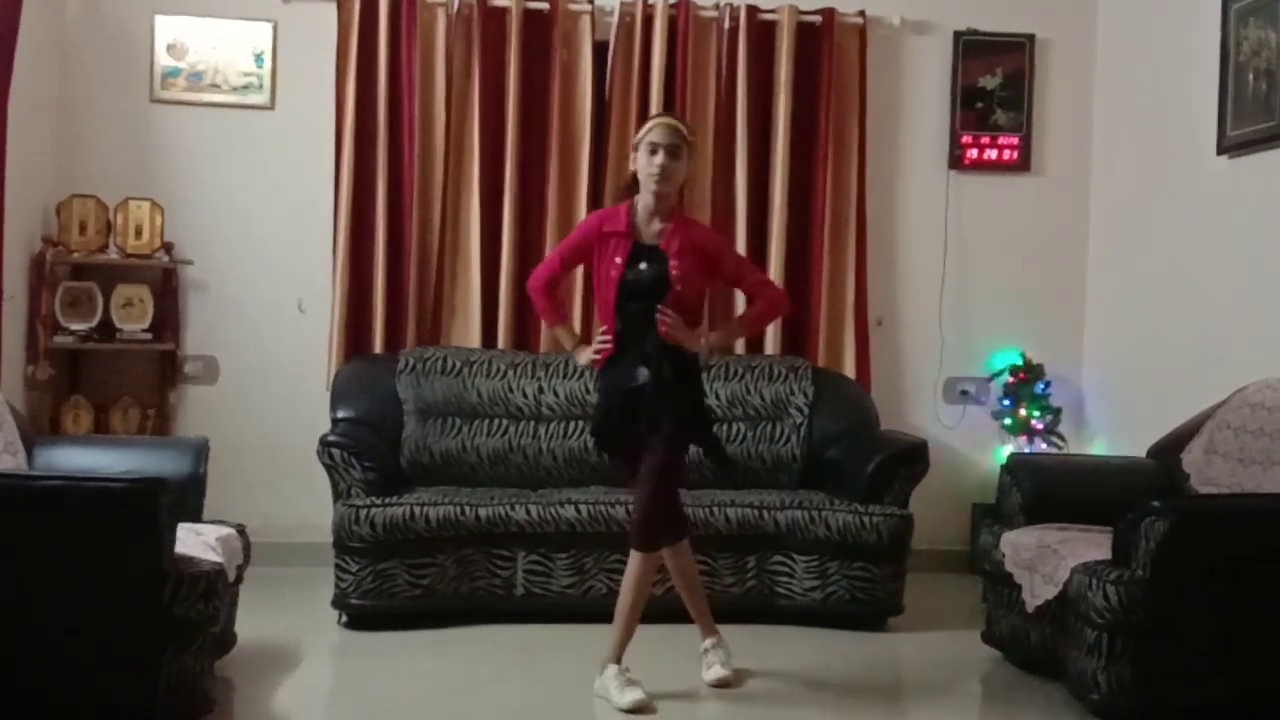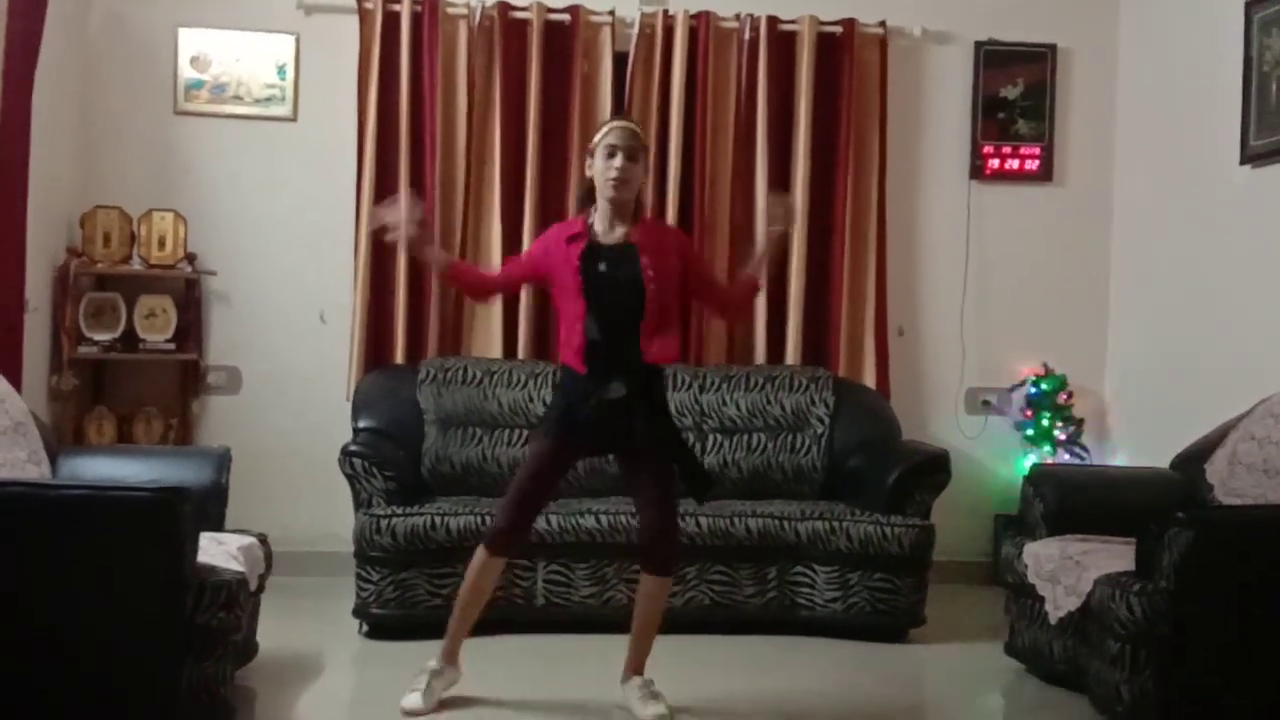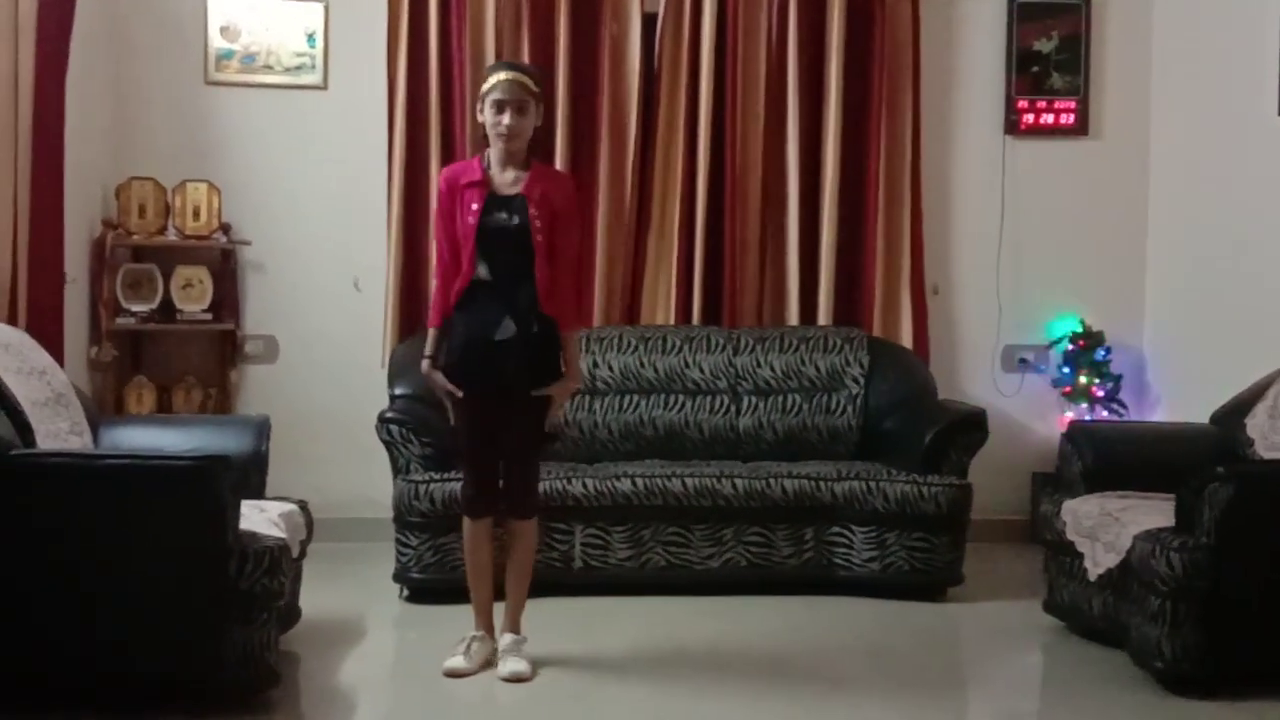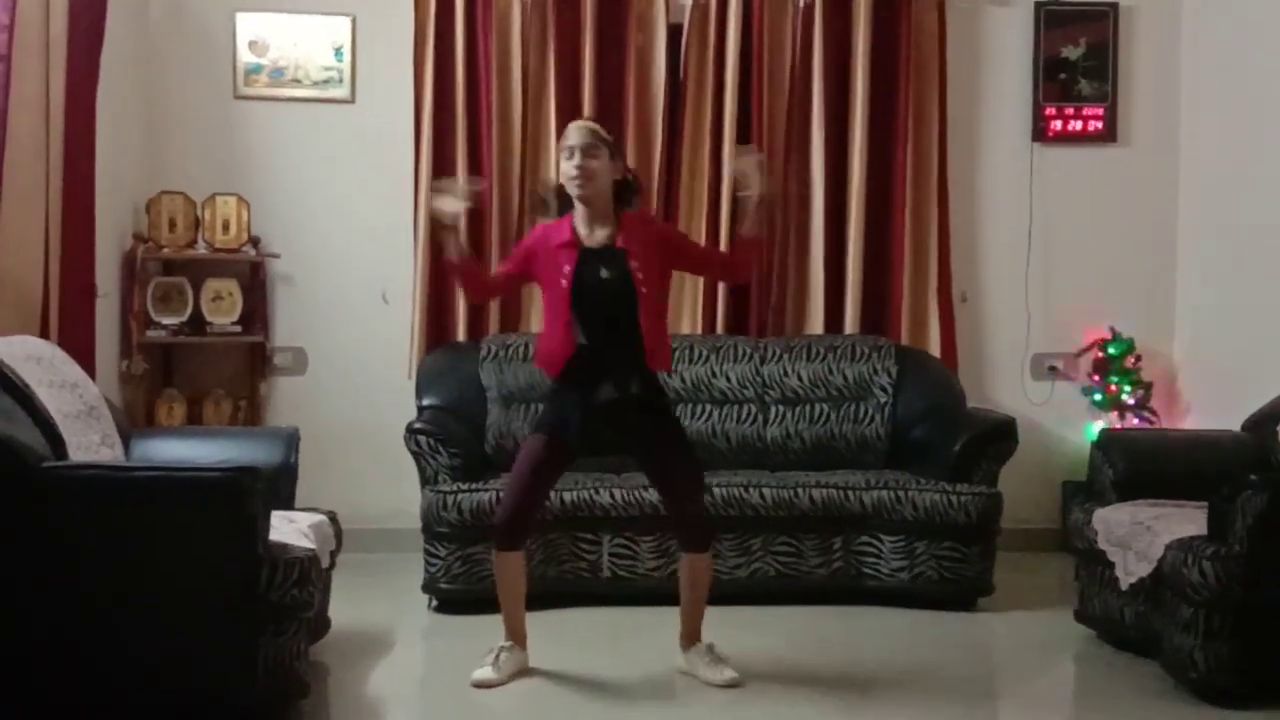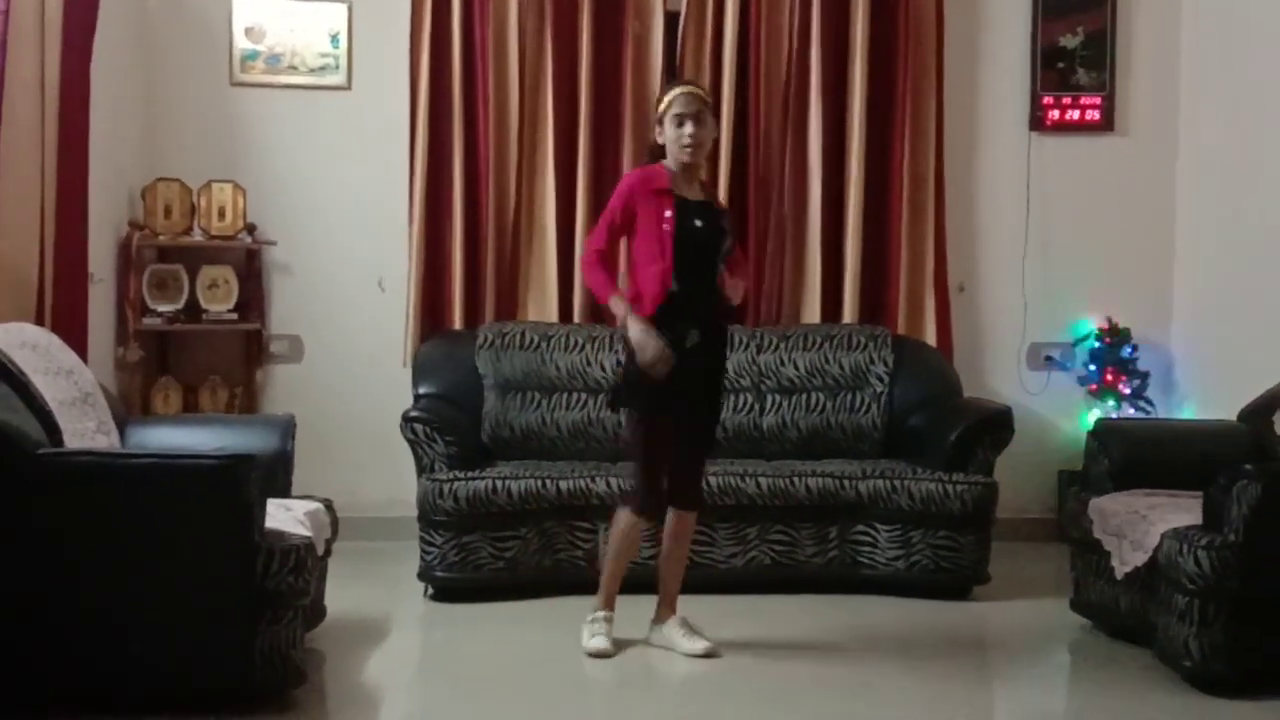
dt=1s
person 1, frame 1
left shoulder: (699, 239)
right shoulder: (601, 227)
left elbow: (771, 298)
right elbow: (540, 283)
left wrist: (711, 340)
right wrist: (576, 347)
left hip: (673, 387)
right hip: (620, 385)
left knee: (645, 523)
right knee: (664, 519)
left ankle: (612, 666)
right ankle: (711, 636)
person 1, frame 2
left shoulder: (667, 243)
right shoulder: (561, 242)
left elbow: (731, 306)
right elbow: (487, 285)
left wrist: (767, 250)
right wrist: (425, 247)
left hip: (643, 404)
right hip: (578, 396)
left knee: (661, 543)
right knee: (505, 528)
right ankle: (446, 663)
person 1, frame 3
left shoulder: (556, 189)
right shoulder: (454, 182)
left elbow: (570, 283)
right elbow: (445, 272)
left wrist: (570, 366)
right wrist: (431, 352)
left hip: (530, 347)
right hip: (471, 344)
left knee: (521, 488)
right knee: (477, 488)
left ankle: (511, 633)
right ankle: (480, 632)
person 1, frame 4
left shoulder: (652, 236)
right shoulder: (546, 240)
left elbow: (732, 271)
right elbow: (481, 288)
left wrist: (751, 209)
right wrist: (450, 234)
left hip: (640, 397)
right hip: (573, 396)
left knee: (694, 519)
right knee: (509, 516)
left ankle: (692, 645)
right ankle: (513, 647)
person 1, frame 5
left shoulder: (714, 204)
right shoulder: (638, 186)
right elbow: (594, 259)
left wrist: (735, 284)
right wrist: (632, 323)
left hip: (704, 349)
right hip: (654, 347)
left knee: (687, 483)
right knee: (650, 490)
left ankle: (666, 616)
right ankle: (602, 611)
